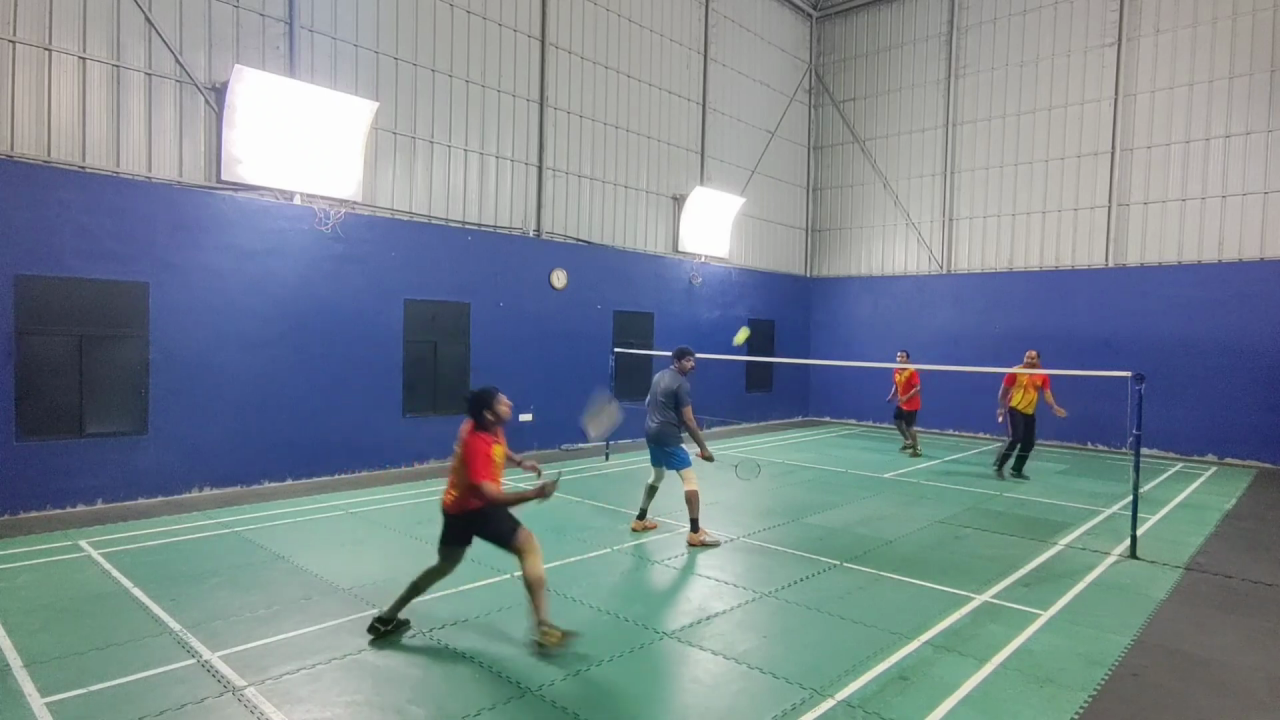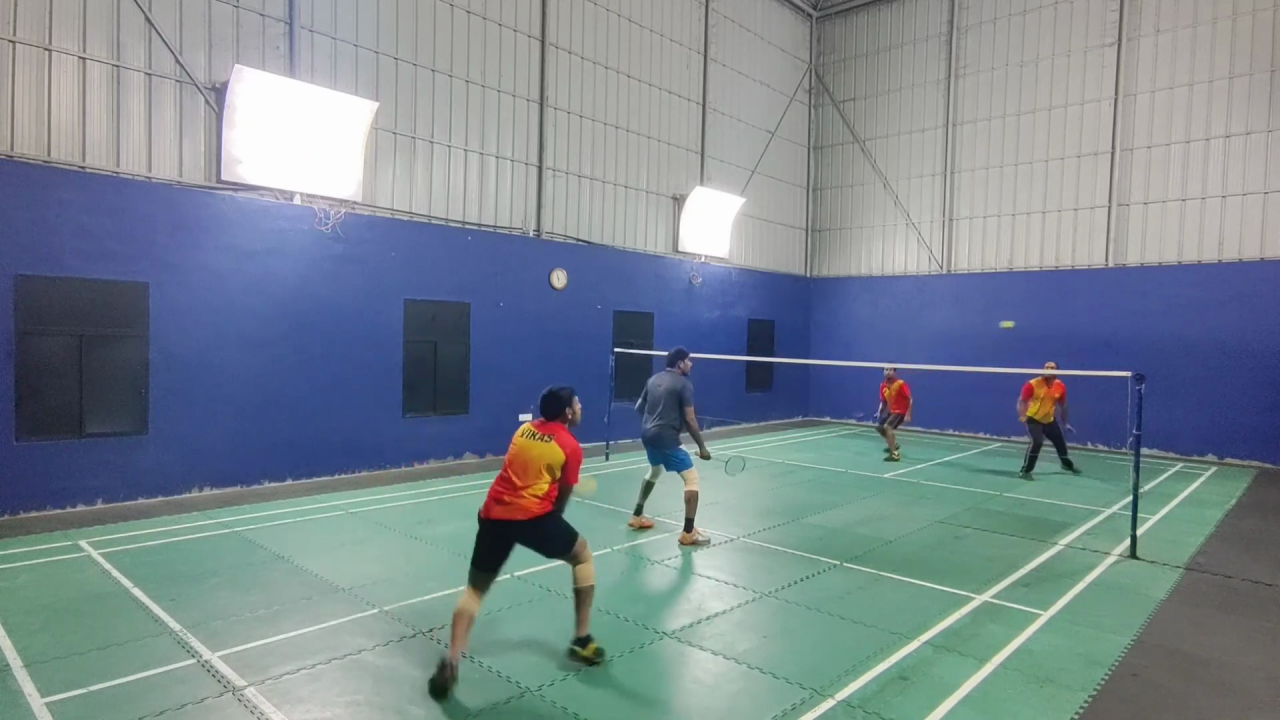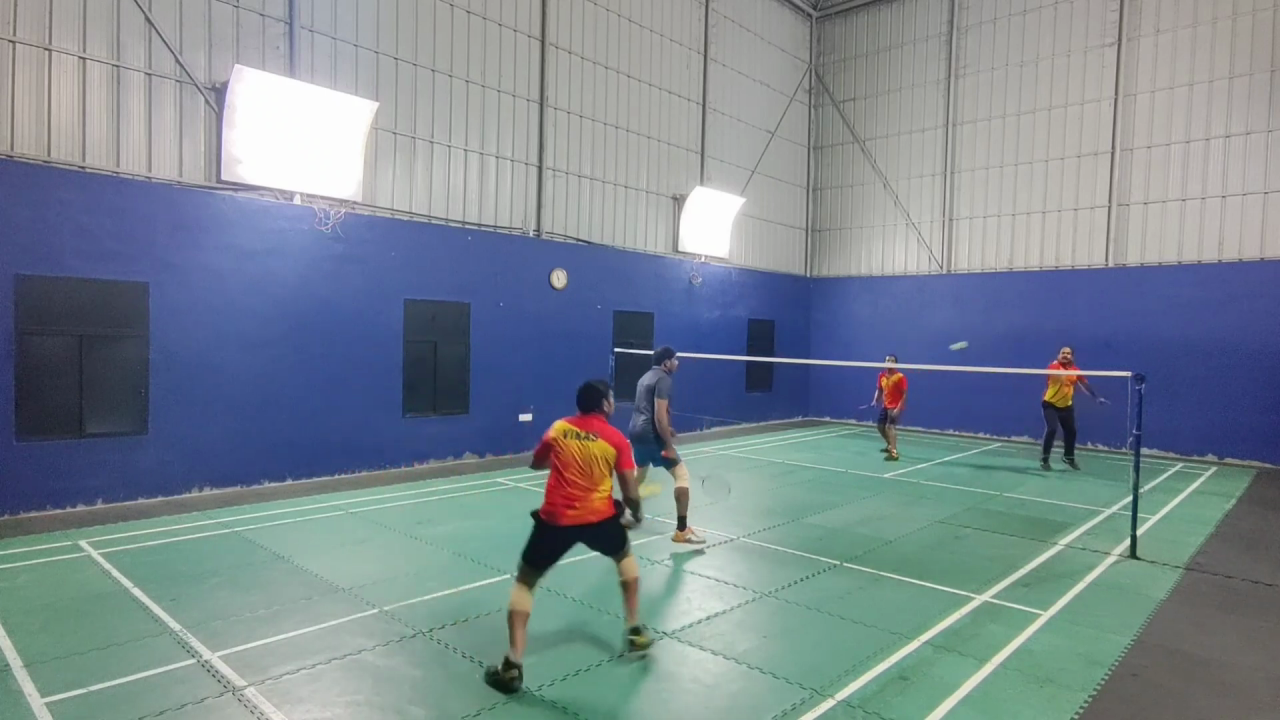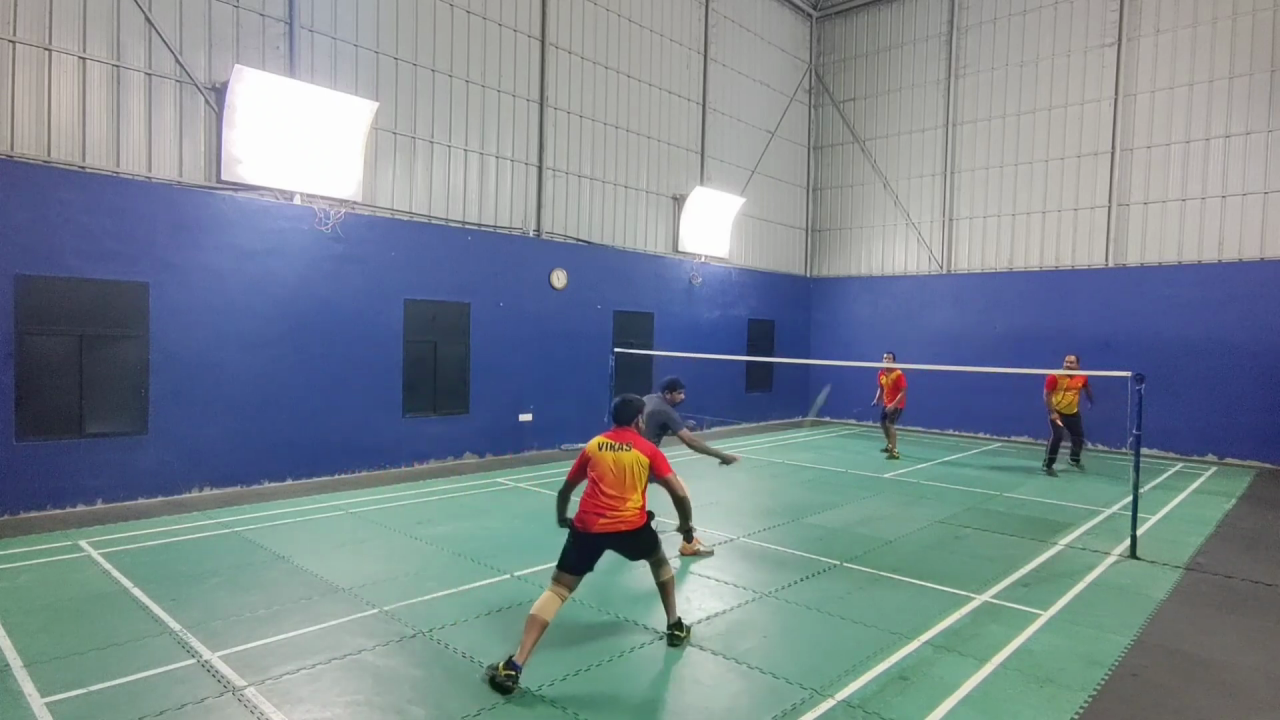
dt=0.4s
person 1, frame 1
left shoulder: (489, 428)
right shoulder: (477, 446)
left elbow: (499, 450)
right elbow: (490, 497)
left wrist: (521, 461)
right wrist: (534, 493)
left hip: (457, 506)
right hip: (470, 508)
left knee: (445, 566)
right knee: (529, 548)
left ankle: (388, 618)
right ankle: (543, 628)
person 1, frame 2
left shoulder: (525, 429)
right shoulder: (569, 446)
right elbow: (563, 497)
left hip: (494, 514)
right hip: (534, 515)
left knee: (476, 588)
right knee: (583, 556)
left ankle: (450, 664)
right ankle: (582, 640)
person 1, frame 3
left shoulder: (558, 429)
right shoulder: (616, 439)
left elbow: (536, 464)
right elbow: (630, 494)
right wrist: (636, 514)
left hip: (555, 519)
right hip: (598, 518)
left knee: (524, 583)
right knee: (625, 556)
left ankle: (513, 664)
right ankle: (634, 630)
person 1, frame 4
left shoulder: (593, 445)
right shoulder: (648, 450)
left elbow: (566, 490)
right elbow: (679, 494)
left wrist: (561, 516)
right wrist: (686, 524)
left hip: (587, 527)
right hip: (631, 526)
left knee: (556, 591)
right knee: (659, 560)
left ankle: (513, 665)
right ankle: (674, 626)
person 2, frame 1
left shoulder: (659, 376)
right shoulder: (681, 384)
left elbow: (648, 403)
right elbow: (688, 420)
right wrist: (703, 448)
left hip: (651, 432)
right hip: (668, 436)
left knee: (657, 475)
right knee: (689, 478)
left ankle: (640, 519)
right ankle: (695, 533)
person 2, frame 2
left shoulder: (653, 380)
right shoulder: (684, 384)
left elbow: (639, 407)
right elbow: (690, 420)
right wrist: (702, 447)
left hip: (648, 435)
right hip: (666, 439)
left knee: (654, 471)
right knee: (691, 478)
left ankle: (637, 516)
right ankle: (689, 532)
person 2, frame 3
left shoulder: (646, 377)
right shoulder: (663, 379)
right elbow: (659, 415)
left wrist: (666, 429)
right wrist: (669, 446)
left hip: (636, 432)
right hip: (651, 436)
left knee: (640, 474)
right knee: (681, 474)
right ankle: (682, 530)
person 2, frame 4
left shoulder: (646, 401)
right shoulder: (666, 411)
right elbow: (690, 441)
left wrist: (683, 427)
right wrist: (721, 455)
right ankle: (689, 543)
